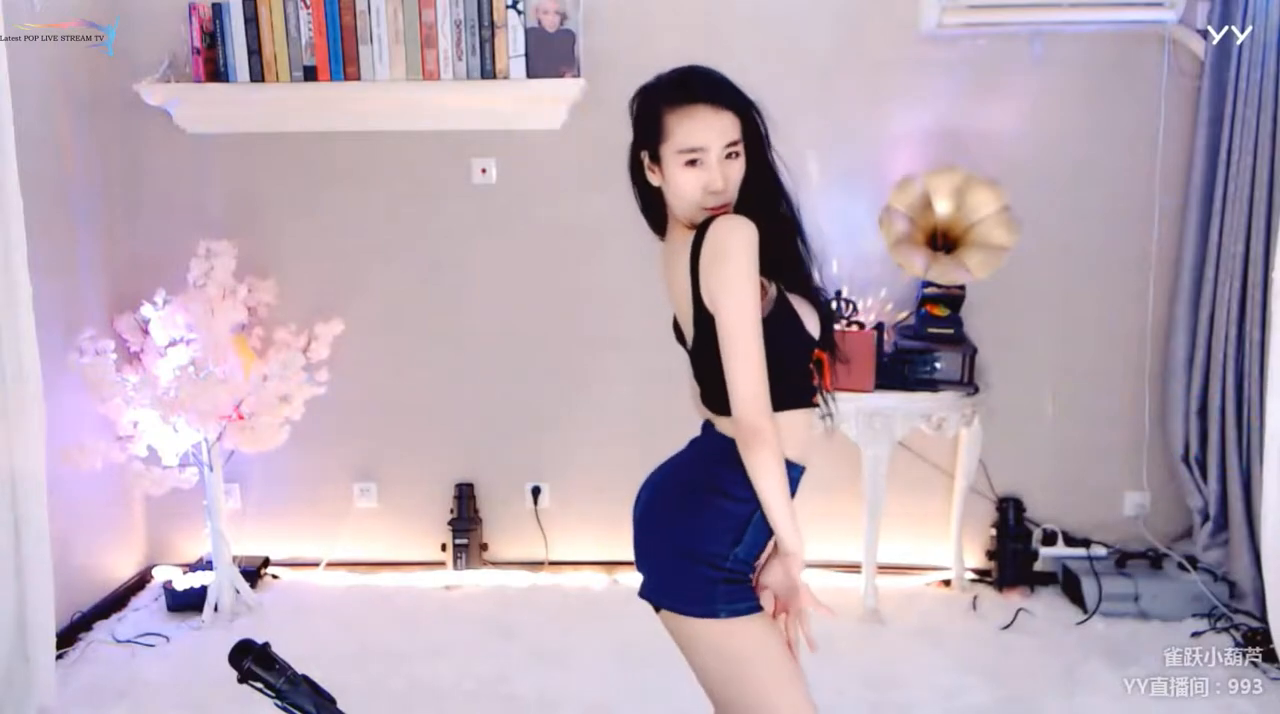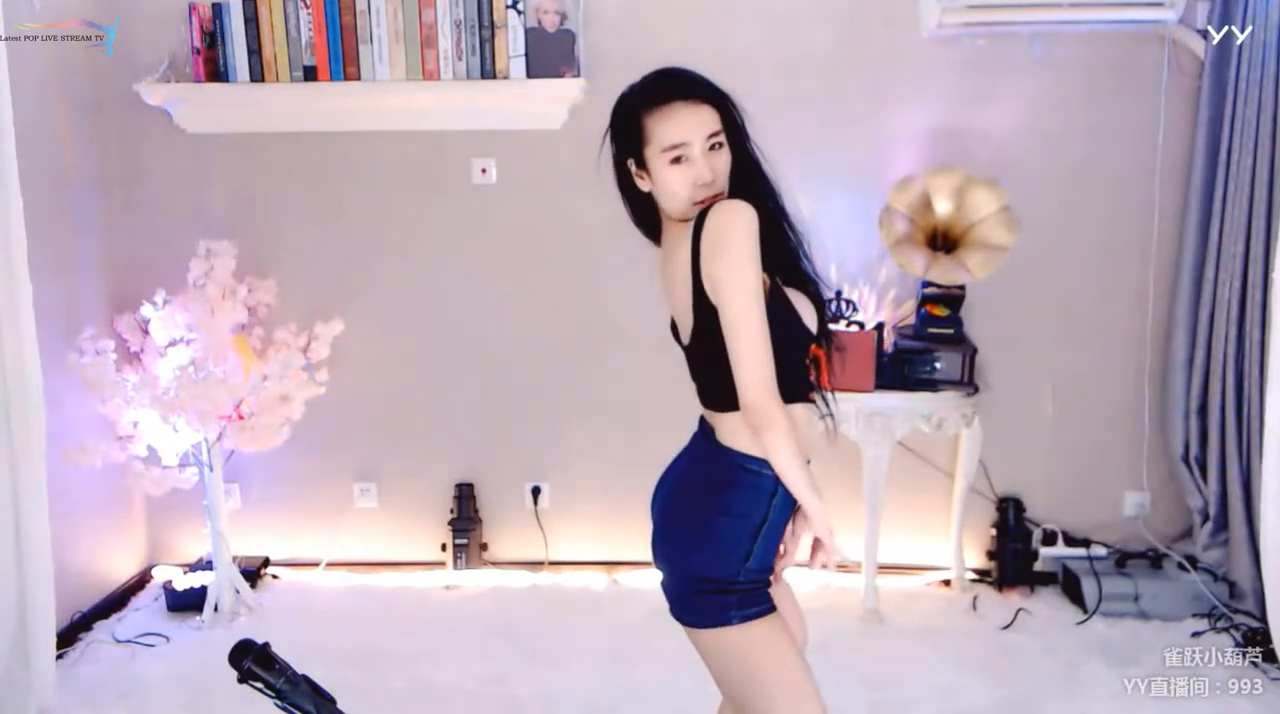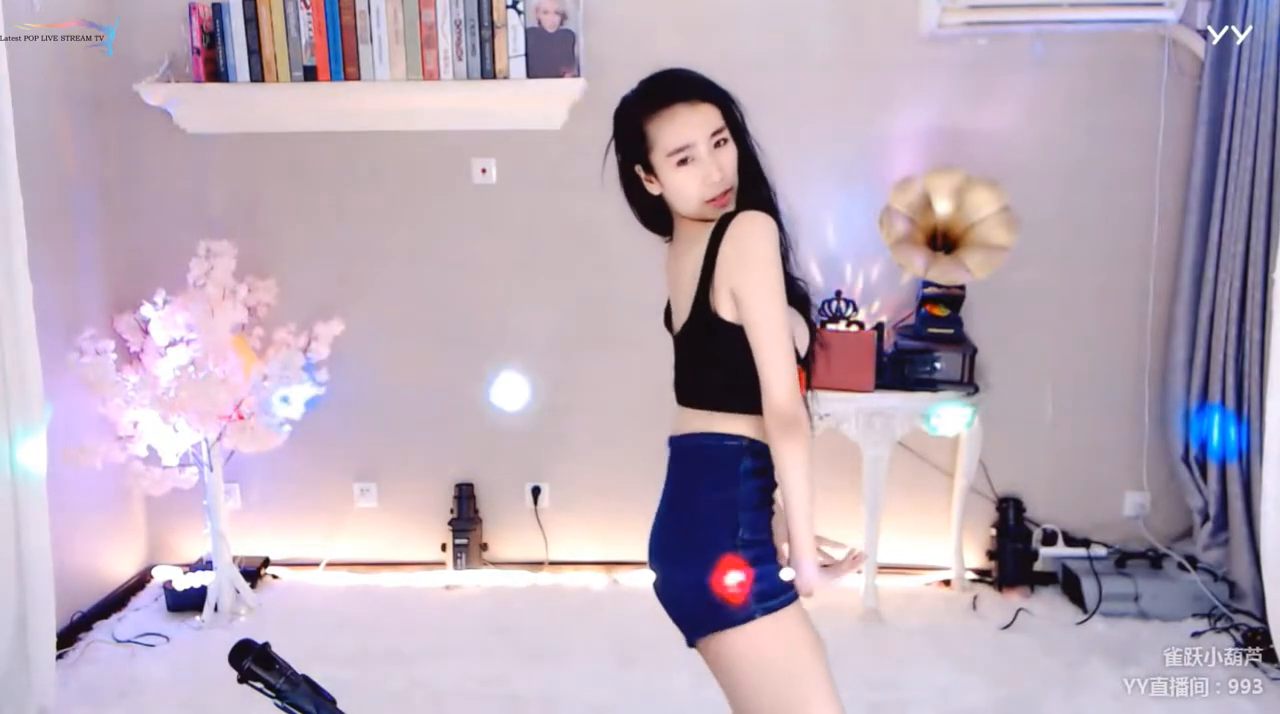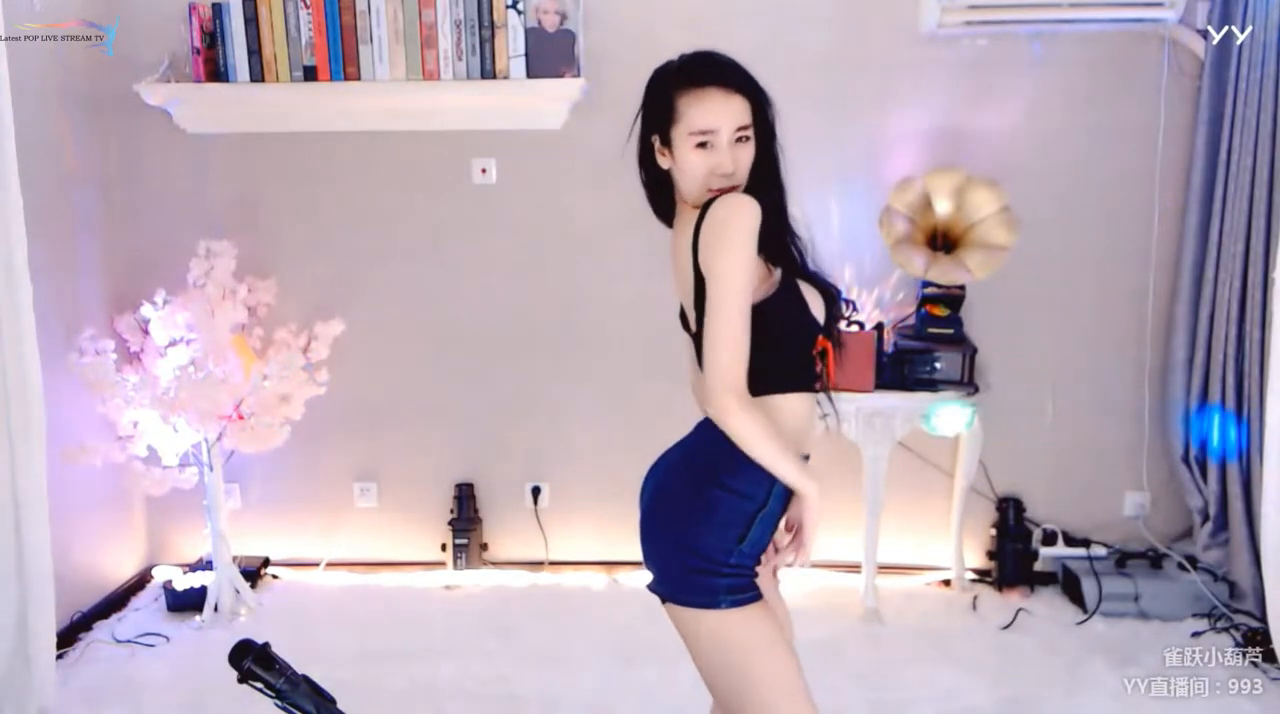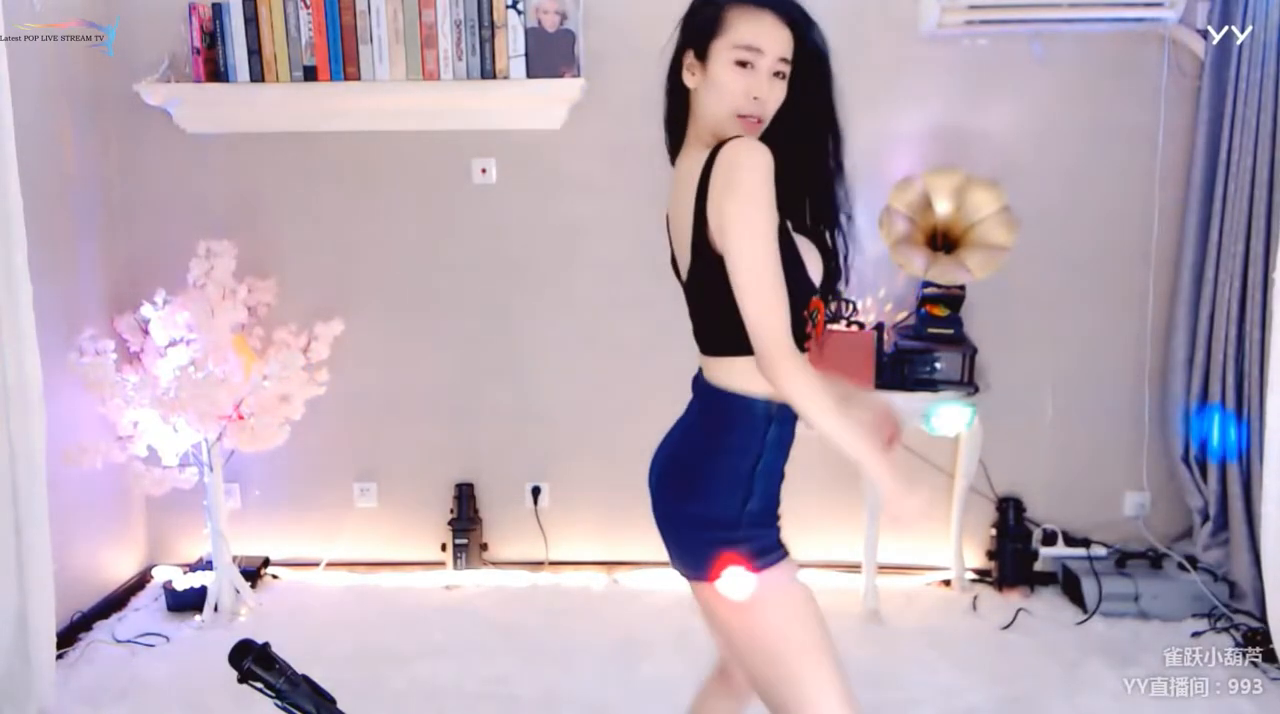
dt=0.7s
person 1, frame 1
left shoulder: (682, 243)
right shoulder: (733, 234)
right elbow: (753, 421)
right wrist: (791, 547)
left hip: (698, 505)
right hip: (707, 529)
person 1, frame 2
left shoulder: (680, 243)
right shoulder: (733, 219)
right elbow: (761, 404)
right wrist: (813, 505)
left hip: (713, 497)
right hip: (723, 520)
left knee: (783, 649)
person 1, frame 3
left shoulder: (690, 245)
right shoulder: (748, 231)
right elbow: (784, 413)
right wrist: (805, 548)
left hip: (704, 503)
right hip: (721, 519)
person 1, frame 4
left shoulder: (695, 230)
right shoulder: (736, 214)
right elbow: (728, 396)
left wrist: (777, 496)
right wrist: (807, 487)
left hip: (712, 498)
right hip: (711, 519)
person 1, frame 5
left shoulder: (692, 171)
right shoulder: (743, 161)
right elbow: (777, 356)
left wrist: (846, 406)
right wrist: (862, 447)
left hip: (703, 459)
right hip: (725, 478)
